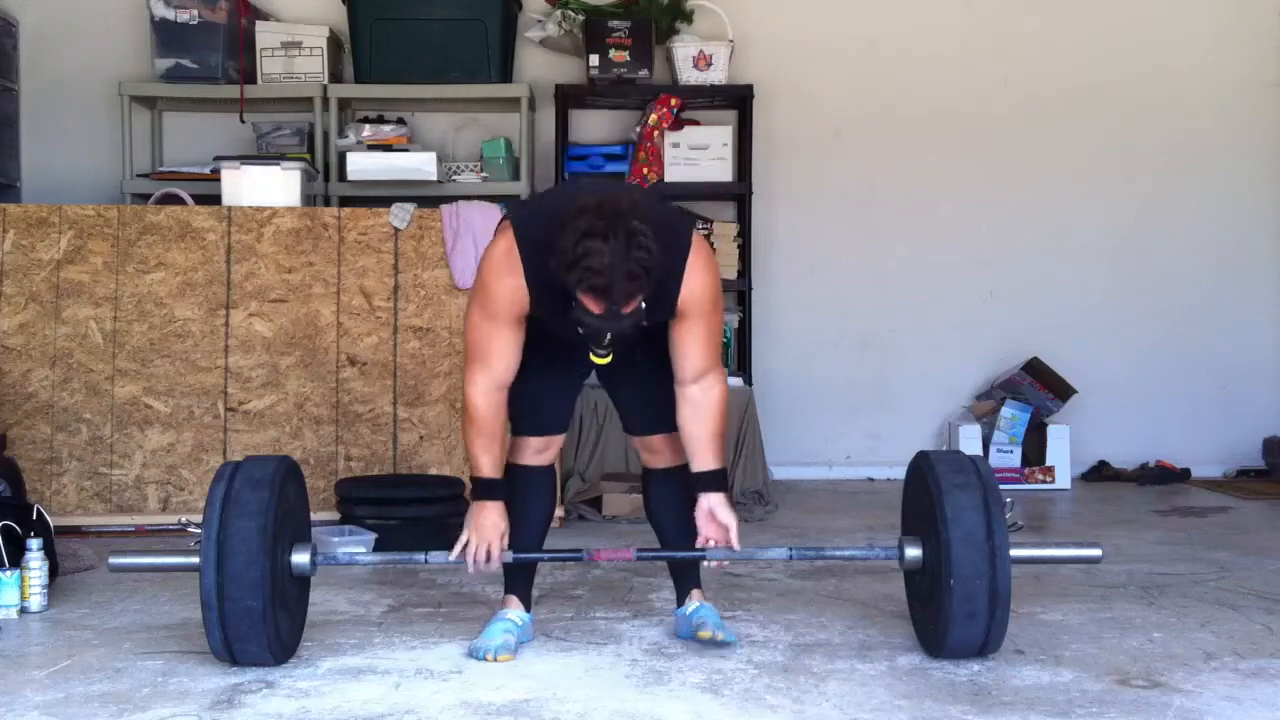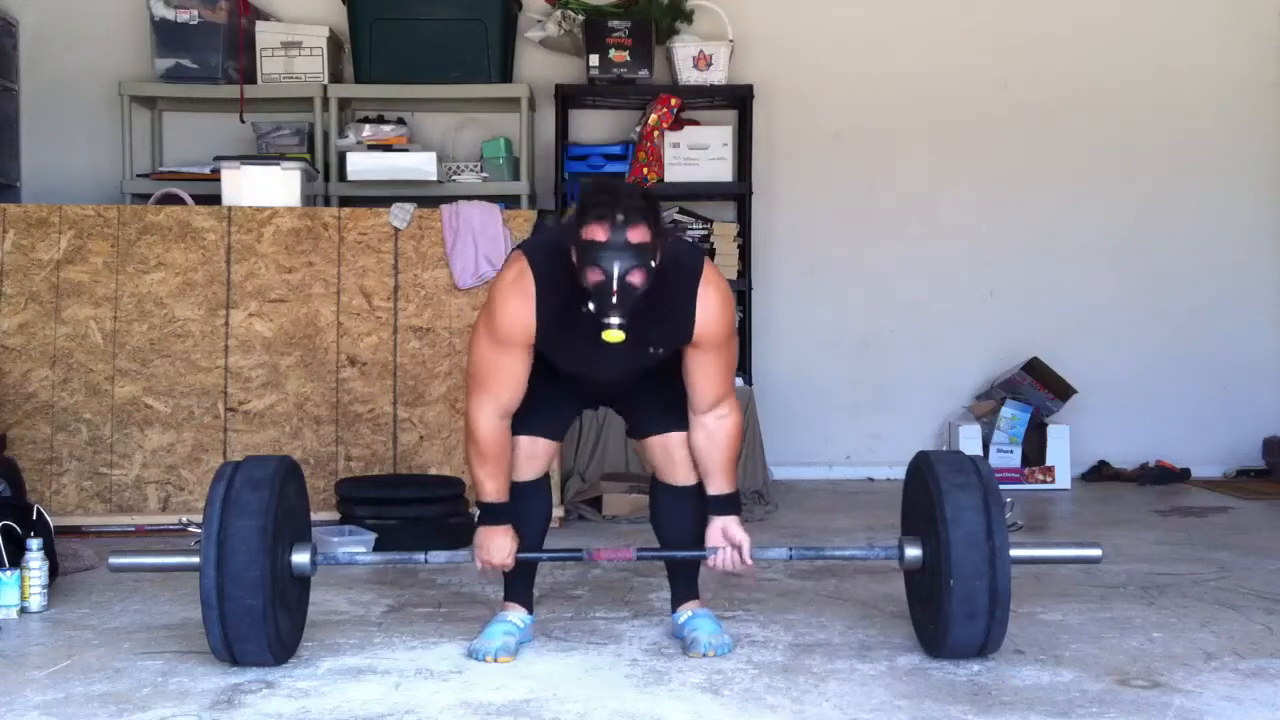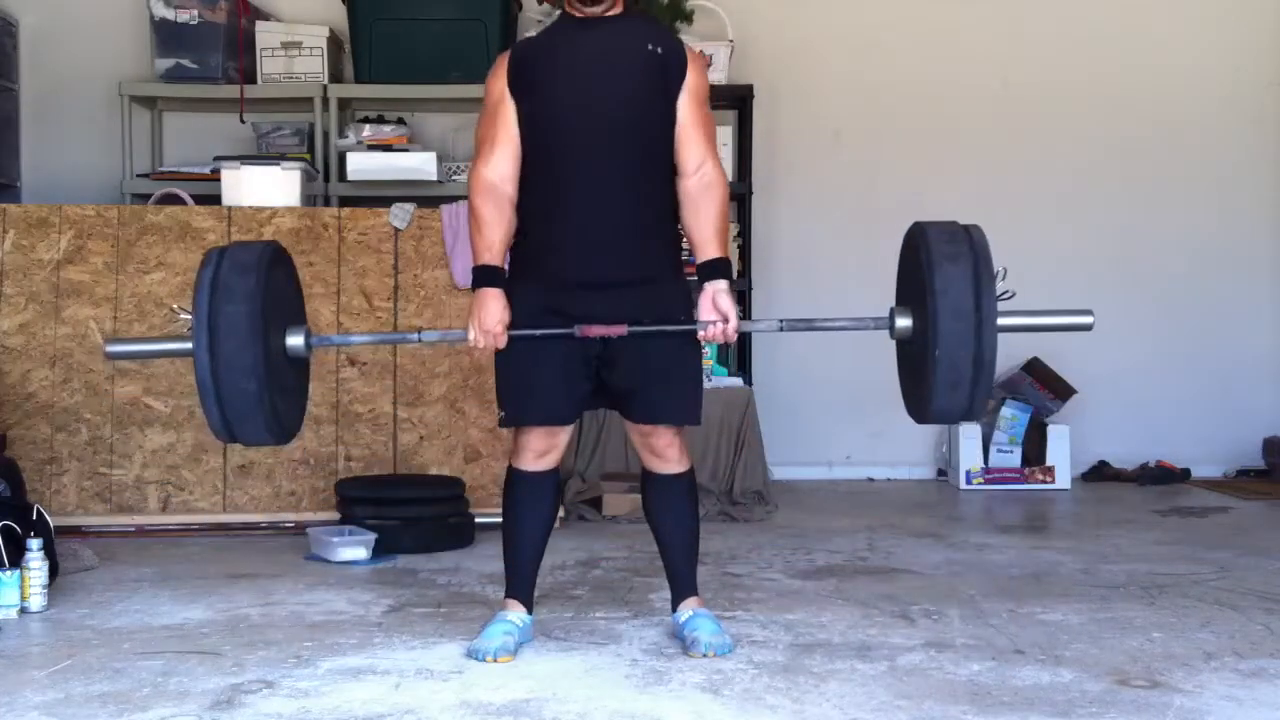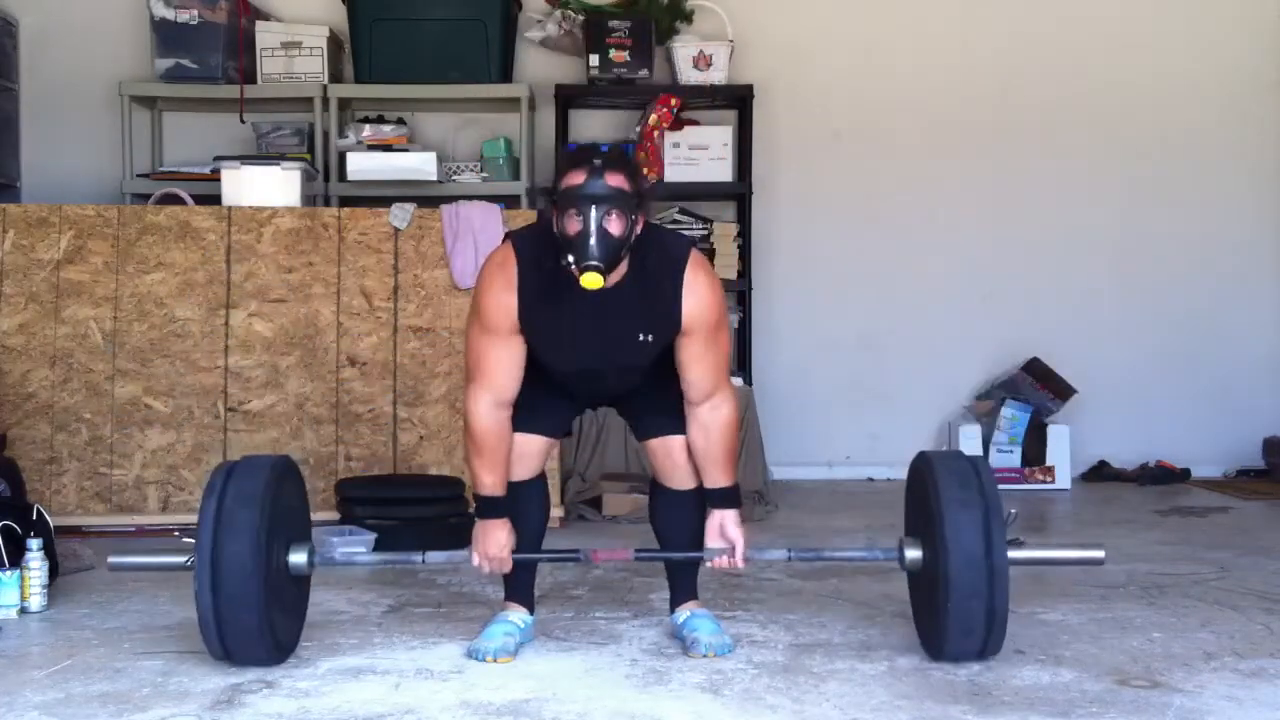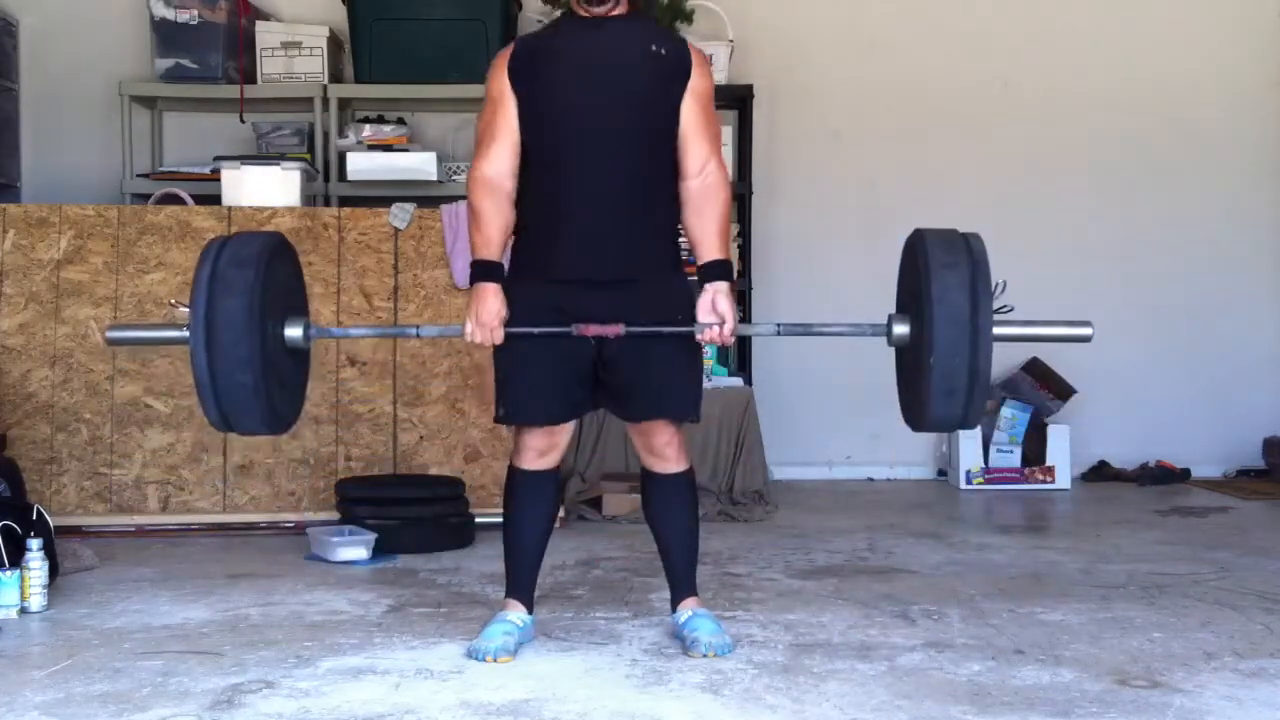
dt=1s
person 1, frame 1
left shoulder: (689, 261)
right shoulder: (513, 259)
left elbow: (699, 380)
right elbow: (486, 384)
left wrist: (712, 488)
right wrist: (486, 496)
right hip: (545, 336)
left knee: (662, 447)
right knee: (533, 447)
left ankle: (691, 599)
right ankle: (515, 607)
person 1, frame 2
left shoulder: (701, 292)
right shoulder: (523, 288)
left elbow: (713, 410)
right elbow: (490, 411)
left wrist: (723, 509)
right wrist: (493, 517)
right hip: (552, 369)
left knee: (678, 460)
right knee: (524, 457)
left ankle: (688, 606)
right ankle: (516, 609)
person 1, frame 3
right shoulder: (520, 62)
left elbow: (699, 169)
right elbow: (495, 177)
left wrist: (715, 275)
right wrist: (488, 283)
left hip: (651, 293)
right hip: (544, 295)
left knee: (663, 445)
right knee: (536, 447)
left ankle: (688, 603)
right ankle: (516, 608)
person 1, frame 4
left shoulder: (689, 278)
right shoulder: (509, 272)
left elbow: (709, 401)
right elbow: (489, 401)
left wrist: (724, 504)
right wrist: (490, 511)
left hip: (649, 372)
right hip: (547, 373)
left knee: (679, 457)
right knee: (518, 455)
left ankle: (687, 606)
right ankle: (517, 609)
person 1, frame 5
left shoulder: (676, 55)
right shoulder: (522, 58)
left elbow: (702, 171)
right elbow: (494, 172)
left wrist: (716, 277)
right wrist: (486, 278)
left hip: (650, 289)
right hip: (543, 290)
left knee: (663, 444)
right knee: (536, 446)
left ankle: (687, 604)
right ankle: (517, 608)
